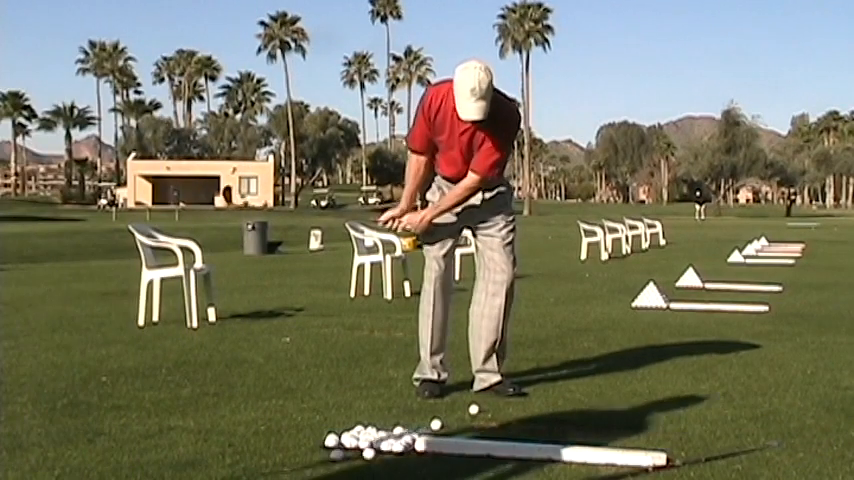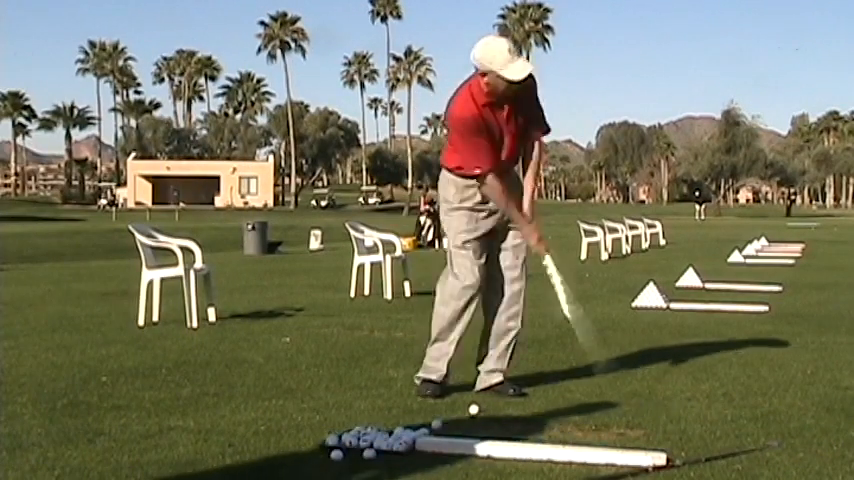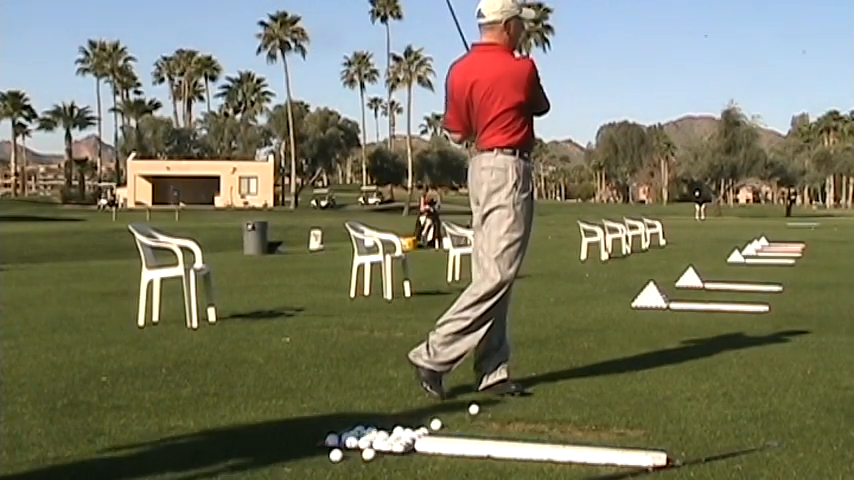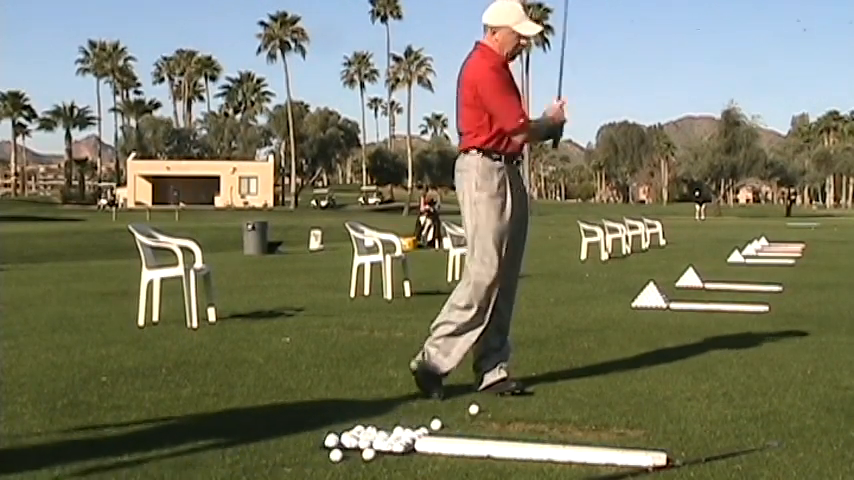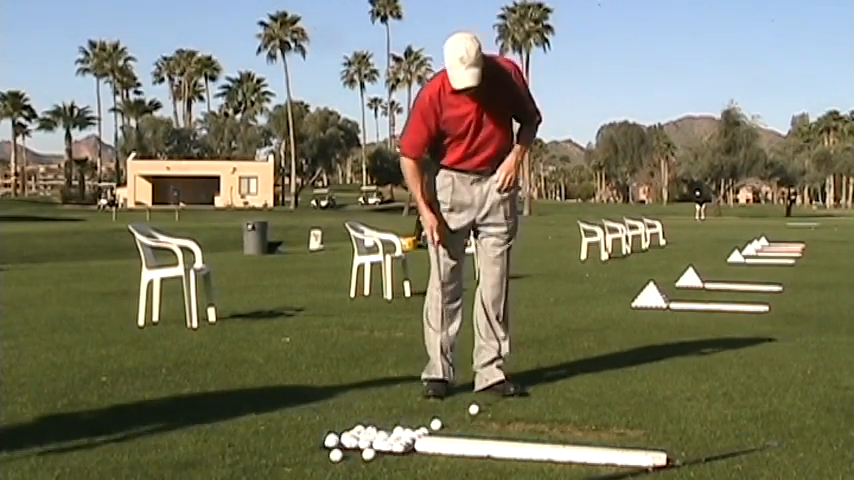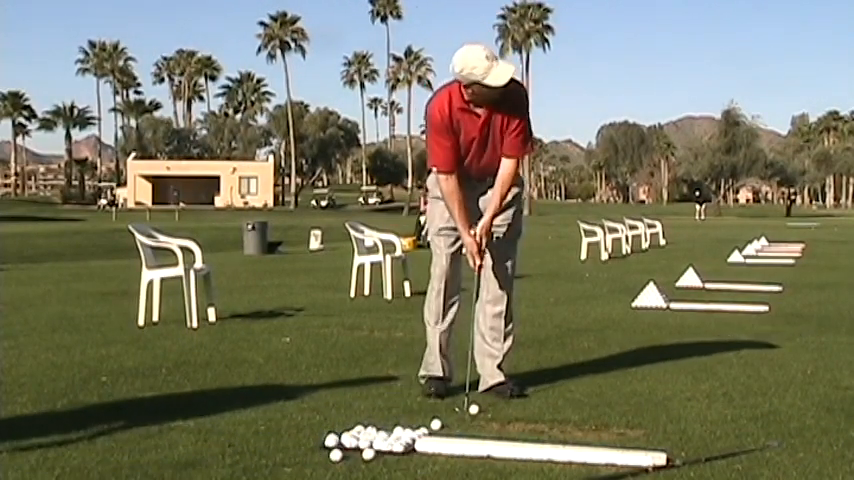
dt=0.7s
person 1, frame 1
left shoulder: (506, 117)
right shoulder: (435, 98)
left elbow: (478, 179)
right elbow: (420, 155)
left wrist: (427, 216)
right wrist: (406, 205)
left hip: (490, 196)
right hip: (443, 189)
left knee: (500, 275)
right knee: (436, 274)
left ankle: (488, 371)
right ankle: (430, 371)
person 1, frame 2
left shoulder: (522, 88)
right shoulder: (465, 109)
left elbow: (533, 137)
right elbow: (486, 176)
left wrist: (529, 186)
right wrist: (525, 225)
left hip: (508, 186)
right hip: (464, 190)
left knee: (512, 278)
right knee: (466, 279)
left ankle: (492, 372)
right ankle: (433, 370)
person 1, frame 3
left shoulder: (458, 71)
right shoulder: (521, 68)
left elbow: (457, 134)
right elbow: (541, 107)
left hip: (482, 166)
right hip: (509, 169)
left knee: (490, 272)
right knee: (497, 274)
left ankle: (491, 371)
right ankle: (433, 354)
person 1, frame 4
left shoulder: (489, 65)
right shoulder: (487, 70)
right elbow: (521, 129)
left wrist: (539, 122)
right wrist: (554, 119)
left hip: (503, 173)
right hip: (485, 172)
left knee: (504, 275)
right knee: (484, 273)
left ankle: (492, 368)
right ankle: (433, 359)
person 1, frame 5
left shoulder: (509, 74)
right shoulder: (432, 95)
left elbow: (530, 120)
right elbow: (410, 157)
left wrist: (516, 158)
right wrist: (426, 212)
left hip: (495, 183)
right hip: (450, 185)
left knee: (494, 277)
right knee: (444, 278)
left ankle: (491, 370)
right ankle: (438, 370)
person 1, frame 6
left shoulder: (514, 94)
right shoulder: (440, 107)
left elbow: (511, 159)
right elbow: (447, 175)
left wrist: (489, 217)
right wrist: (465, 233)
left hip: (499, 187)
right hip: (451, 186)
left knee: (499, 277)
right knee: (444, 271)
left ankle: (492, 371)
right ankle: (435, 368)
